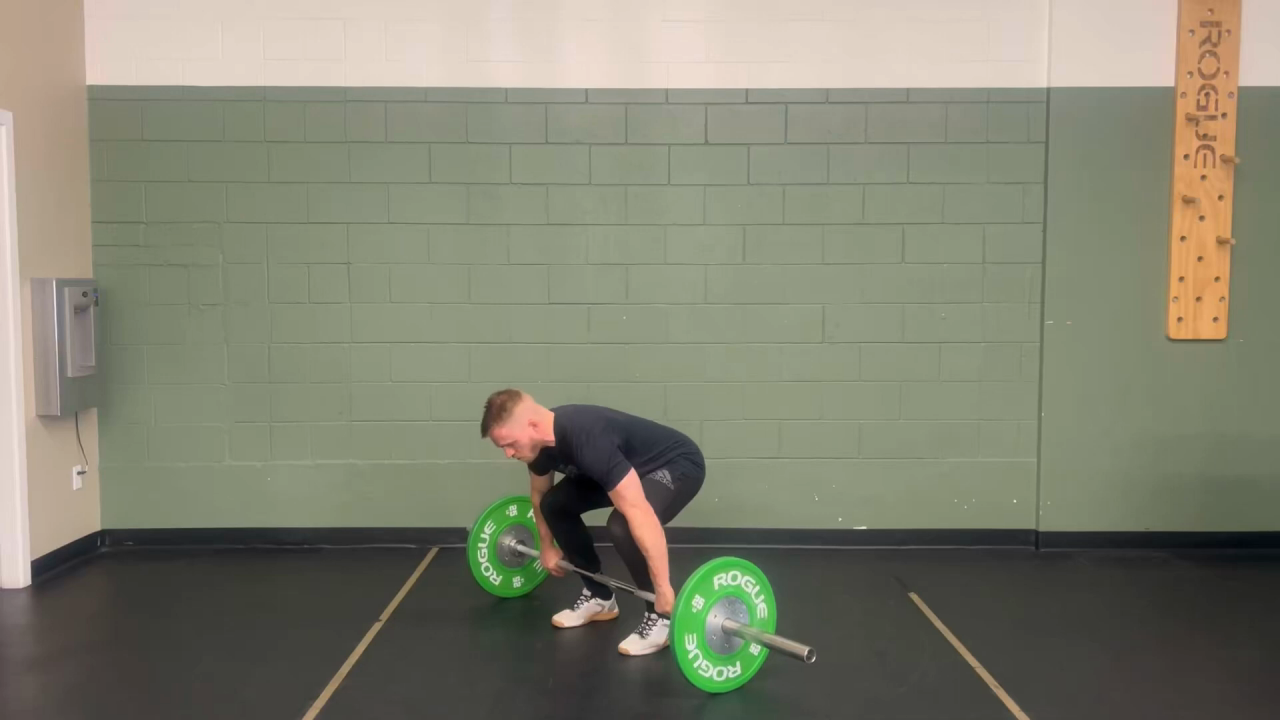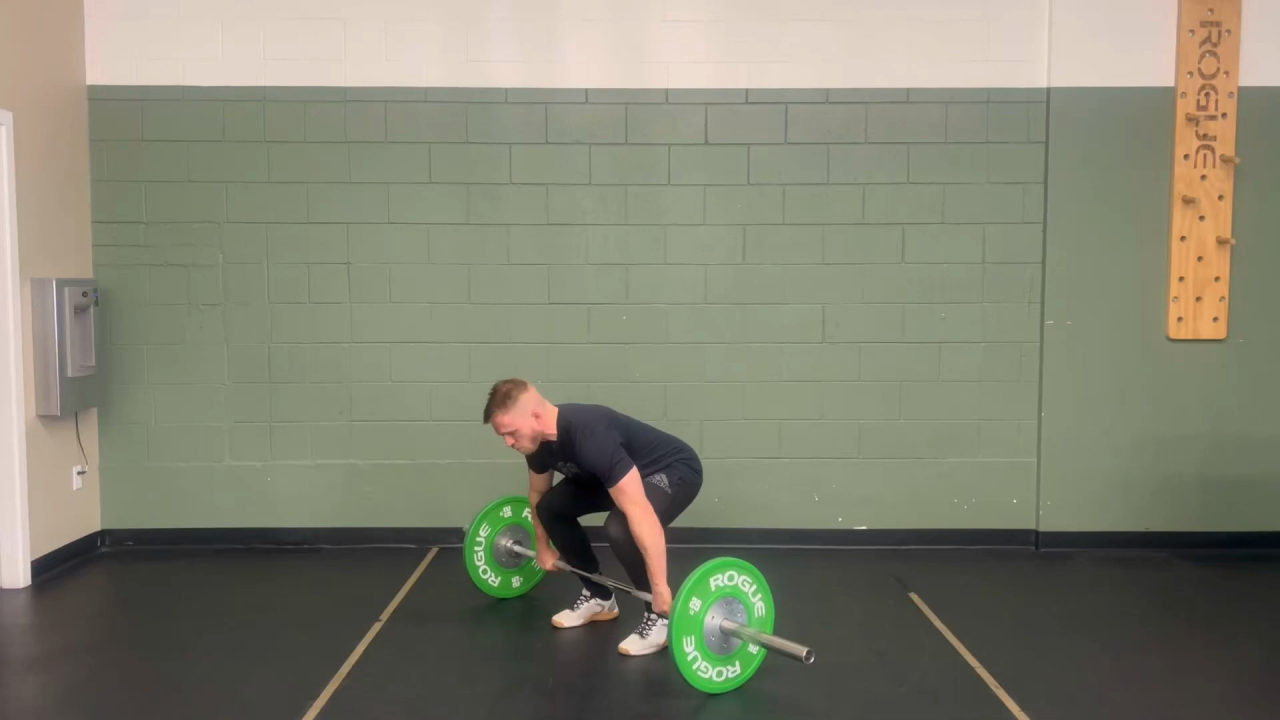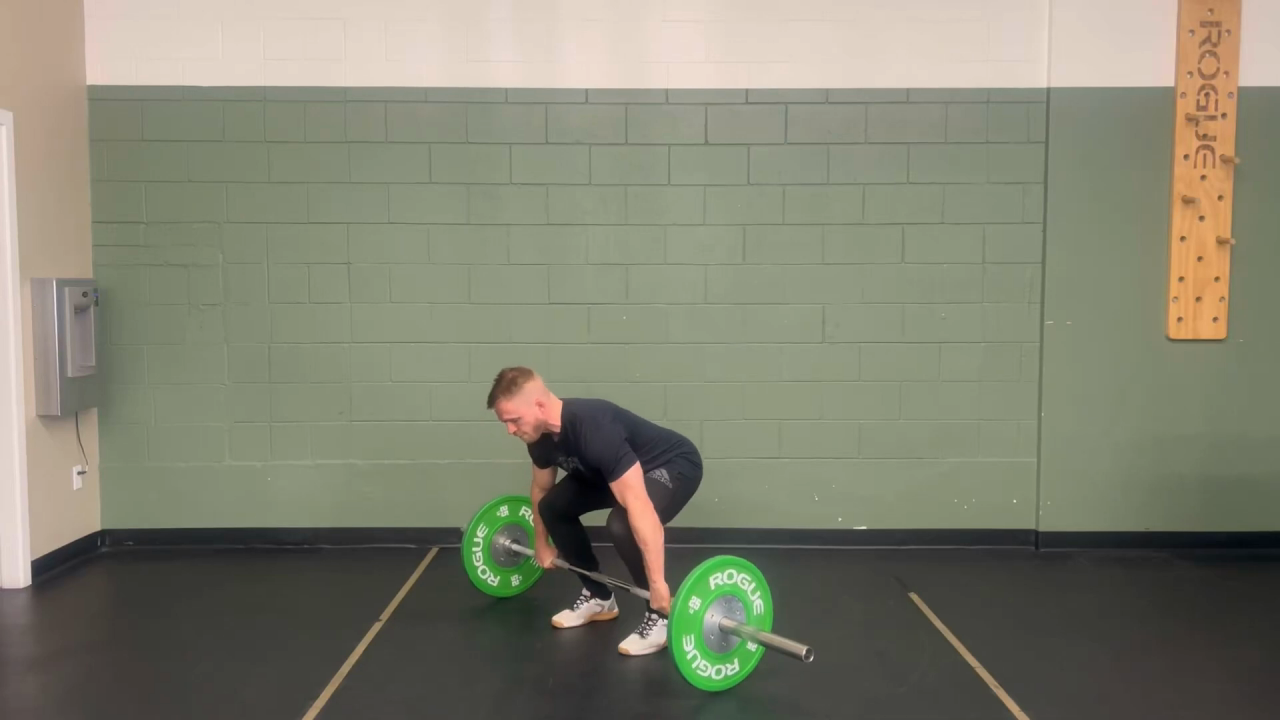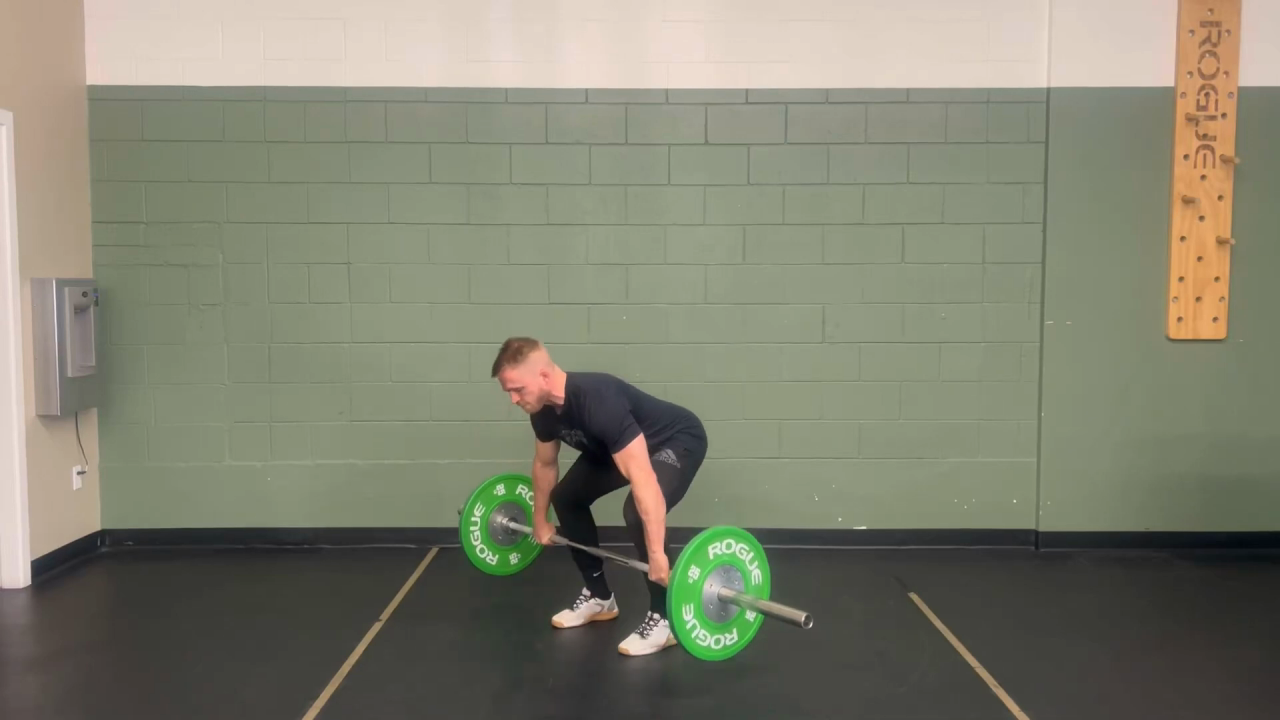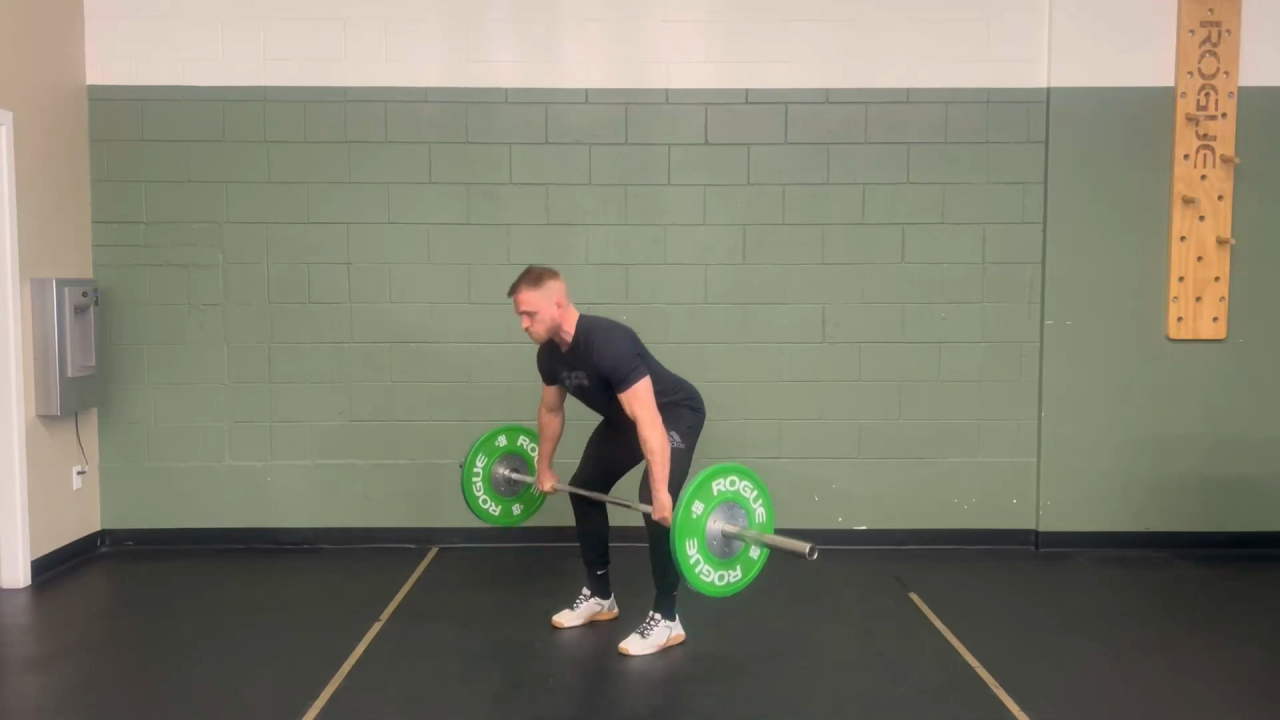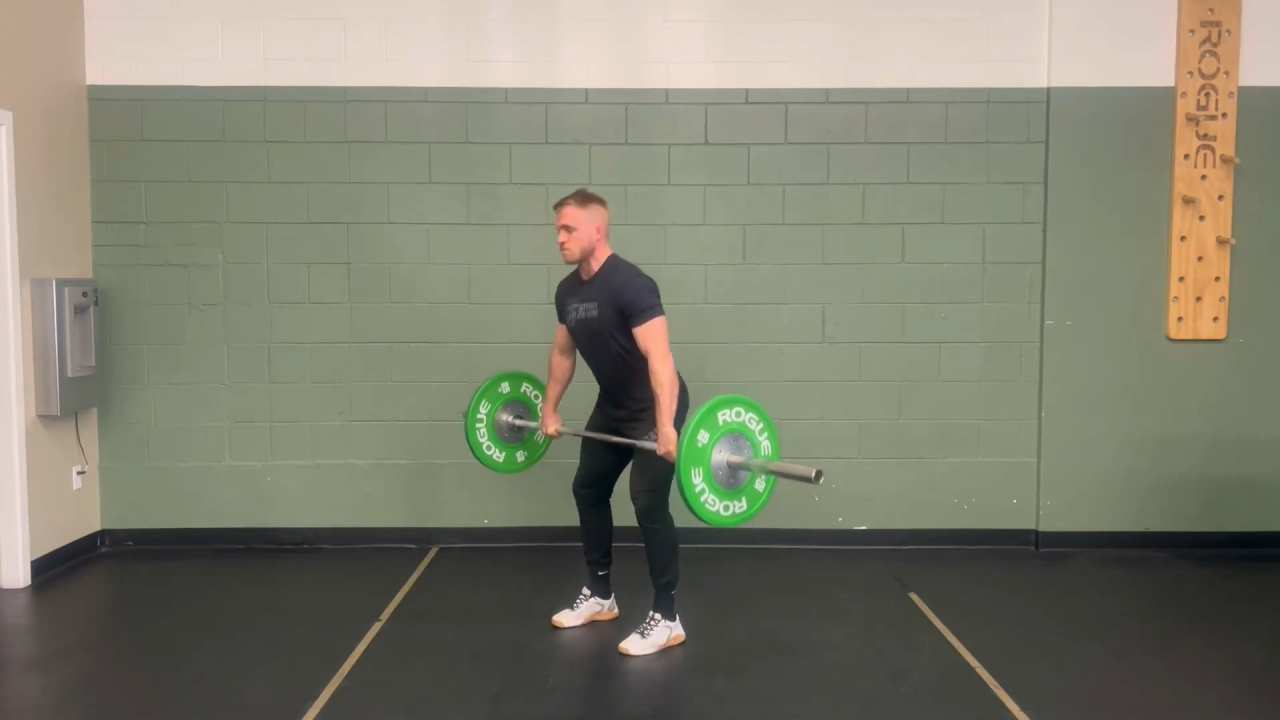
dt=0.2s
person 1, frame 1
left shoulder: (588, 439)
right shoulder: (539, 439)
left elbow: (639, 514)
right elbow: (540, 494)
left wrist: (663, 588)
right wrist: (547, 547)
left hip: (678, 464)
left knee: (622, 526)
right knee: (555, 504)
left ankle: (661, 616)
right ankle: (599, 596)
person 1, frame 2
left shoulder: (591, 436)
right shoulder: (539, 439)
left elbow: (640, 513)
right elbow: (539, 493)
left wrist: (660, 587)
right wrist: (542, 547)
left hip: (675, 470)
left knee: (619, 528)
right knee: (551, 507)
left ankle: (660, 616)
right ankle: (598, 596)
person 1, frame 3
left shoulder: (594, 430)
right shoulder: (541, 435)
left elbow: (639, 507)
right elbow: (541, 490)
left wrist: (658, 584)
right wrist: (541, 544)
left hip: (675, 465)
left knee: (621, 525)
right knee: (553, 507)
left ankle: (661, 617)
right ankle: (598, 596)
person 1, frame 4
left shoulder: (599, 402)
right shoulder: (544, 410)
left elbow: (643, 478)
right elbow: (544, 464)
left wrist: (657, 555)
right wrist: (540, 521)
left hip: (678, 440)
left knee: (637, 513)
right knee: (565, 496)
left ankle: (662, 618)
right ankle: (599, 596)
person 1, frame 5
left shoulder: (607, 342)
right shoulder: (550, 353)
left elbow: (649, 419)
right elbow: (550, 410)
left wrist: (661, 495)
right wrist: (544, 468)
left hip: (675, 412)
right hip: (622, 415)
left knee: (655, 506)
right knee: (583, 489)
left ankle: (666, 618)
right ankle: (599, 595)
person 1, frame 6
left shoulder: (629, 283)
right shoulder: (568, 290)
left elbow: (661, 357)
right elbow: (563, 353)
left wrist: (666, 428)
right wrist: (549, 408)
left hip: (653, 406)
right hip: (613, 407)
left knee: (648, 502)
right knee: (587, 491)
left ankle: (666, 618)
right ankle: (599, 596)
